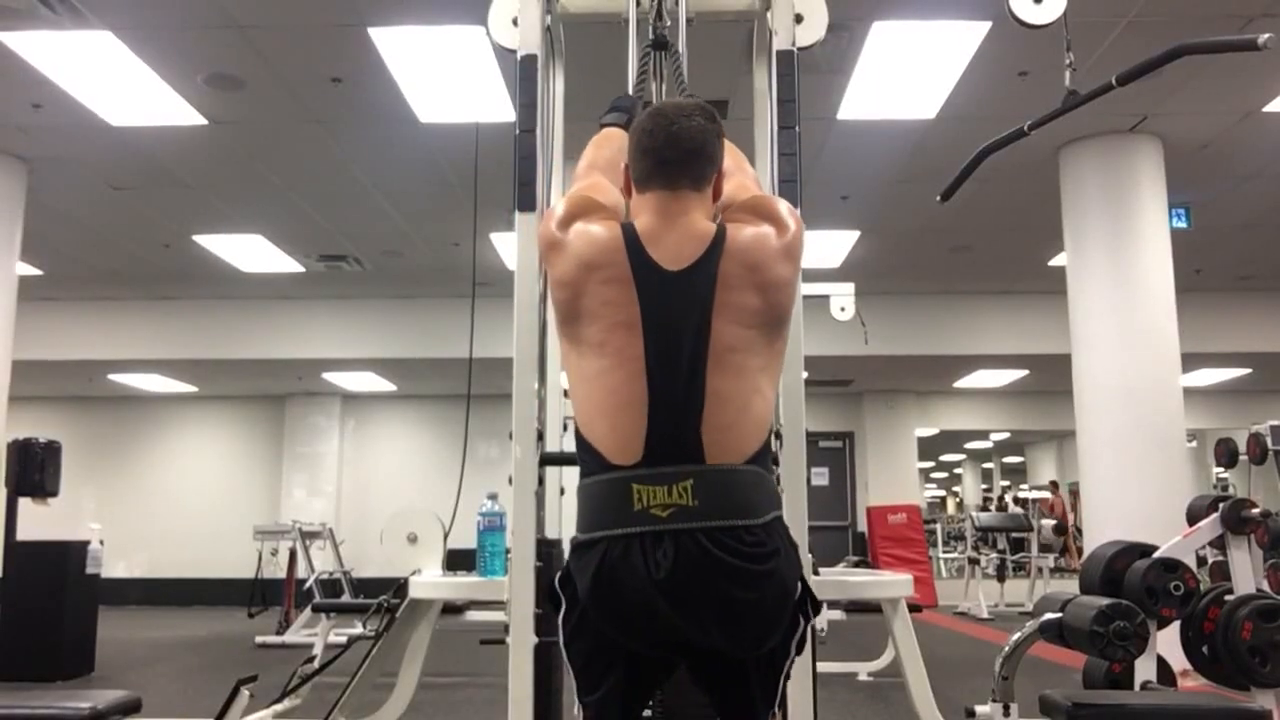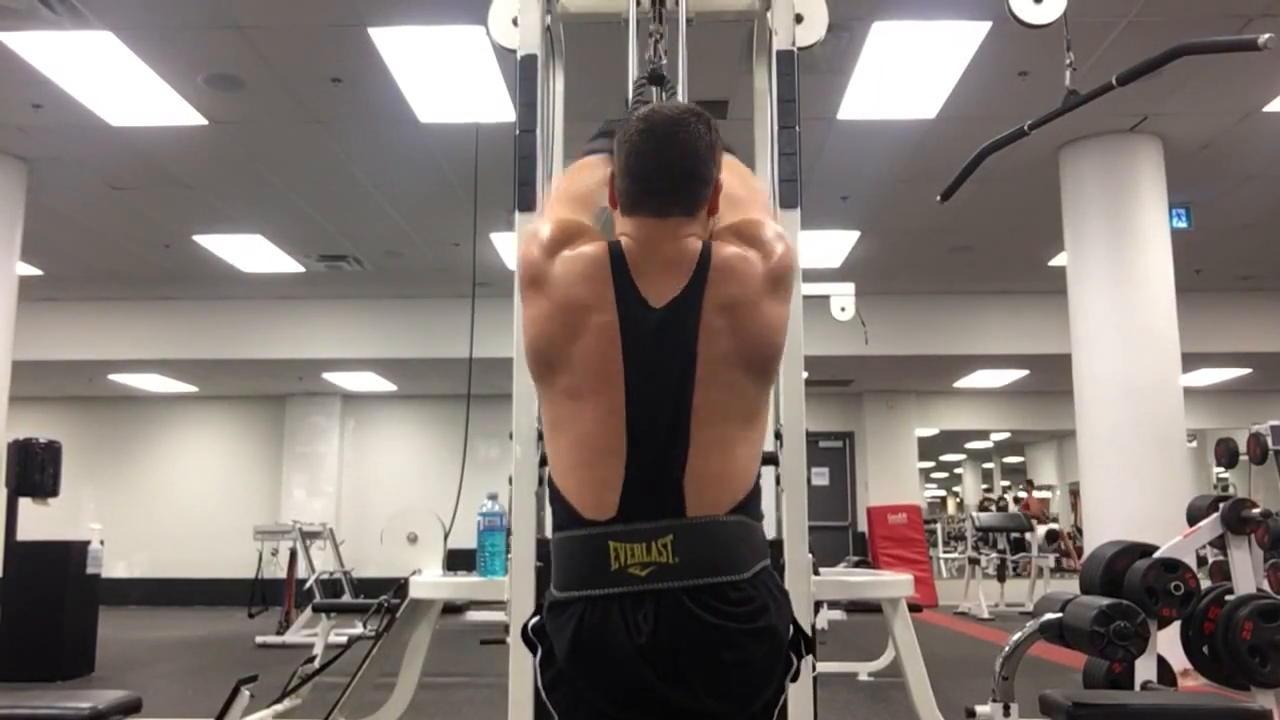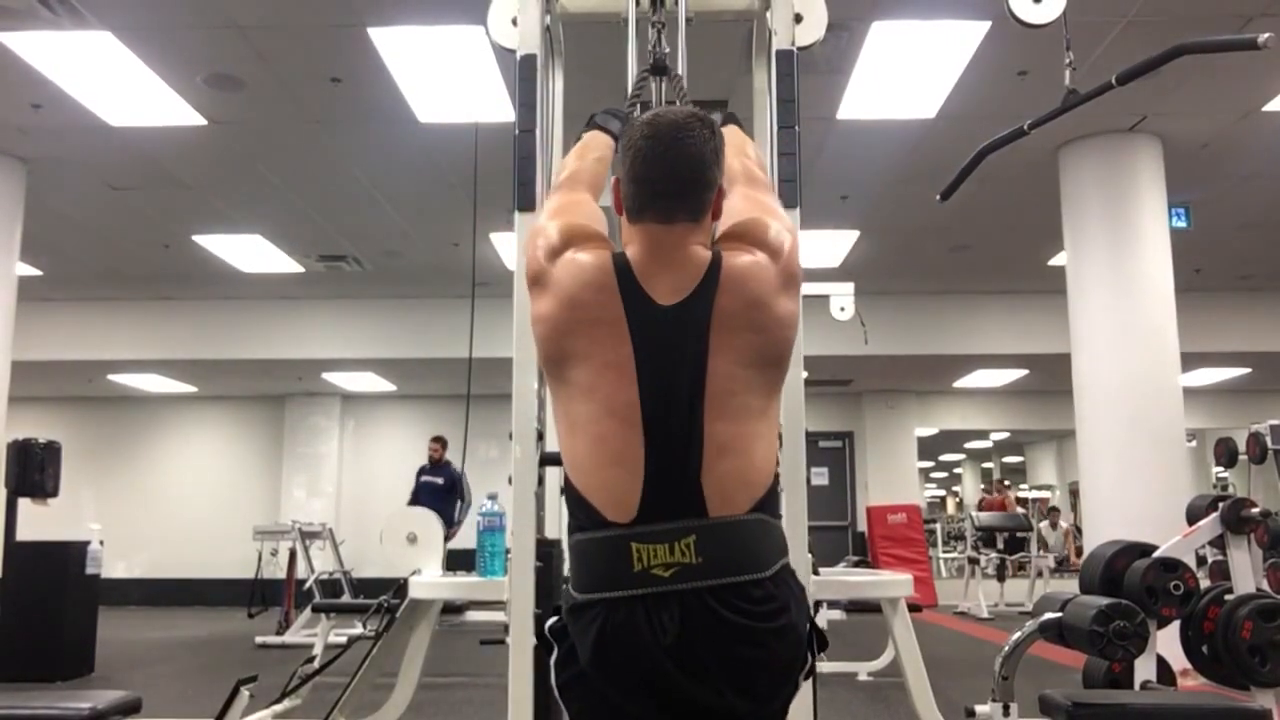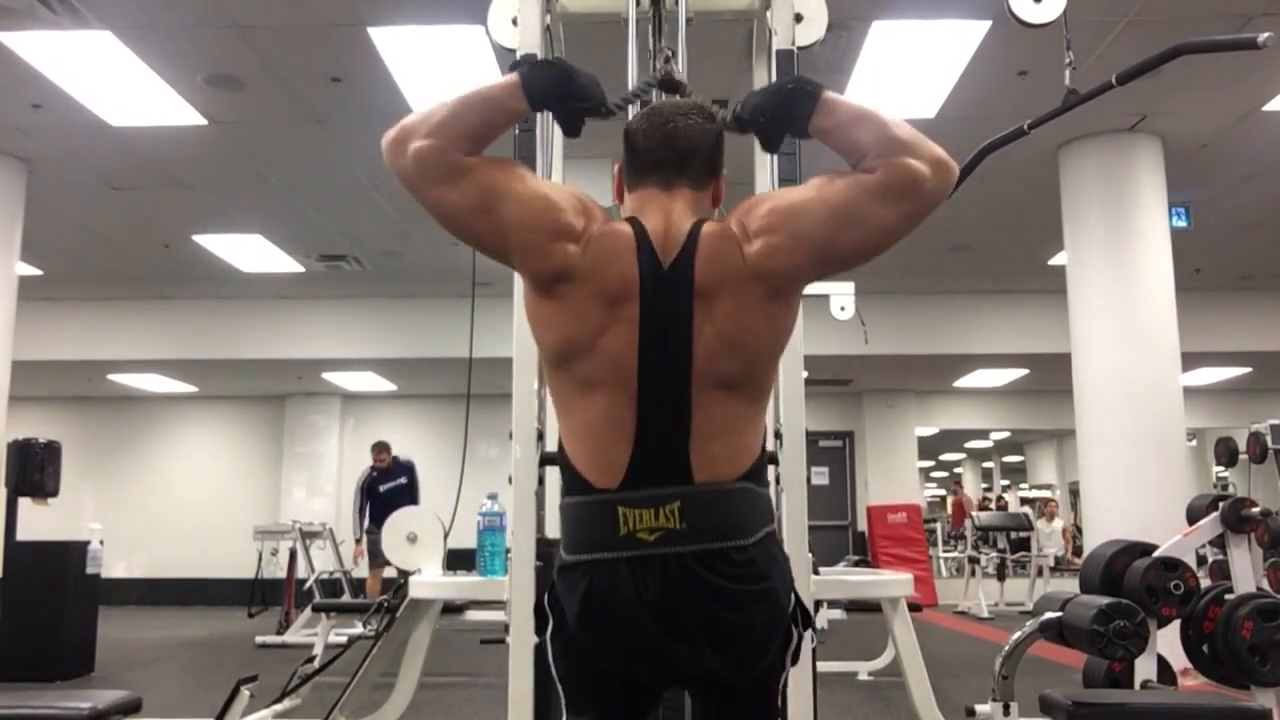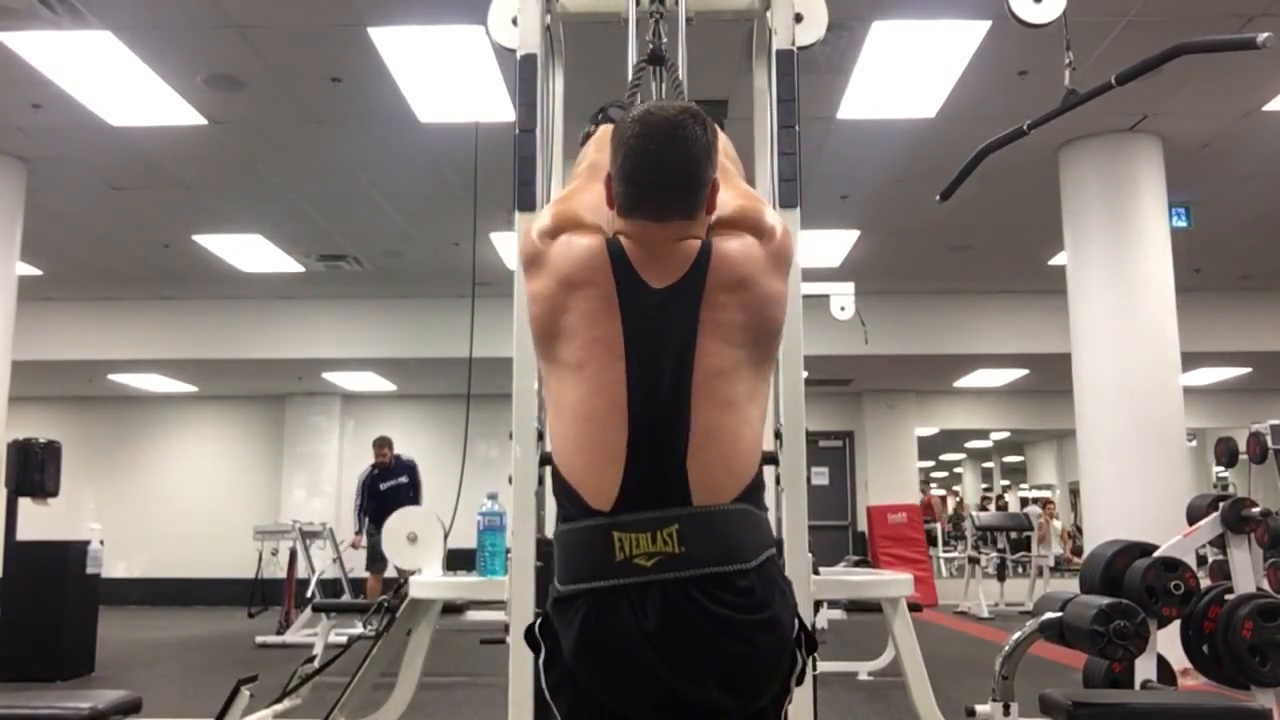
dt=1s
person 1, frame 1
left shoulder: (575, 242)
right shoulder: (769, 242)
left elbow: (593, 172)
right elbow: (739, 174)
left wrist: (617, 120)
right wrist: (703, 129)
left hip: (615, 563)
right hip: (743, 559)
person 1, frame 2
left shoulder: (555, 271)
right shoulder: (758, 271)
left elbow: (568, 200)
right elbow: (745, 196)
left wrist: (601, 150)
right wrist: (706, 148)
left hip: (593, 622)
right hip: (733, 617)
person 1, frame 3
left shoulder: (563, 277)
right shoulder: (764, 272)
left elbow: (571, 186)
right elbow: (750, 182)
left wrist: (603, 130)
right wrist: (726, 125)
left hip: (612, 625)
right hip: (749, 616)
person 1, frame 4
left shoulder: (565, 250)
right shoulder: (764, 250)
left elbow: (412, 151)
right elbow: (925, 172)
left wrist: (532, 84)
right wrist: (808, 103)
left hip: (601, 587)
right hip: (737, 578)
person 1, frame 5
left shoulder: (558, 259)
right shoulder: (754, 256)
left elbow: (585, 177)
right elbow: (727, 175)
left wrist: (609, 125)
right wrist: (699, 126)
left hip: (597, 616)
right hip: (737, 608)
